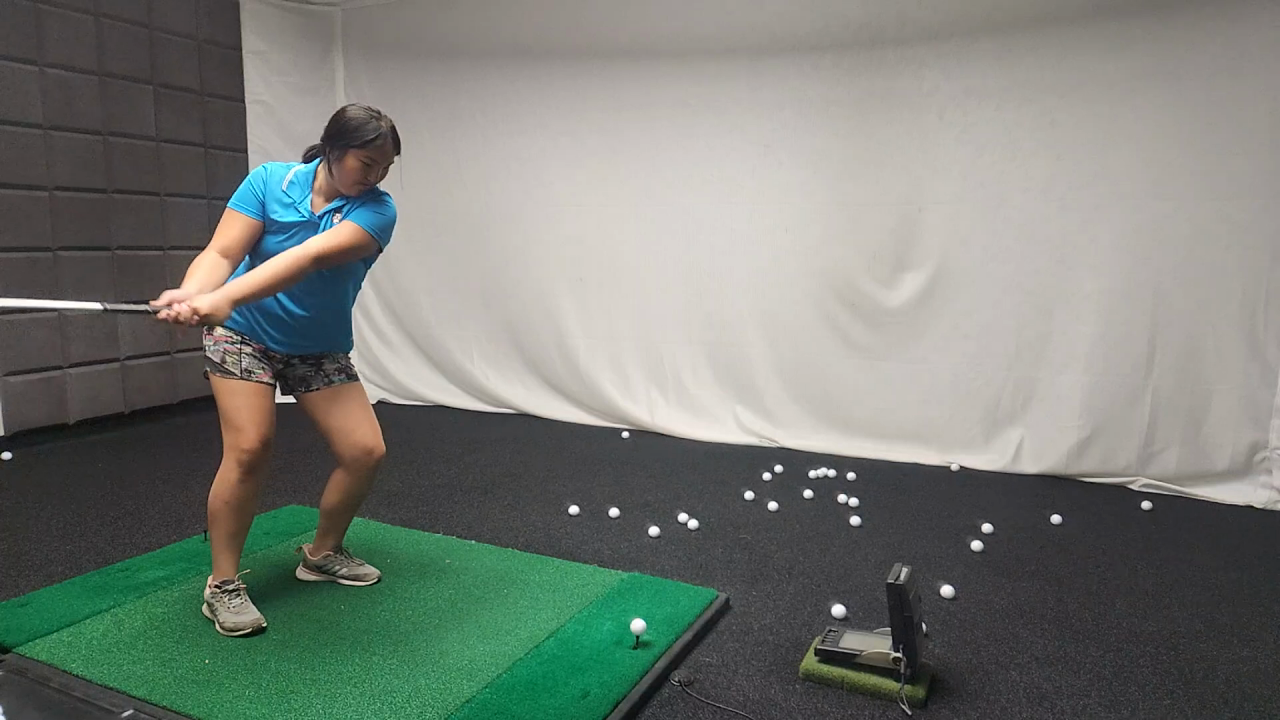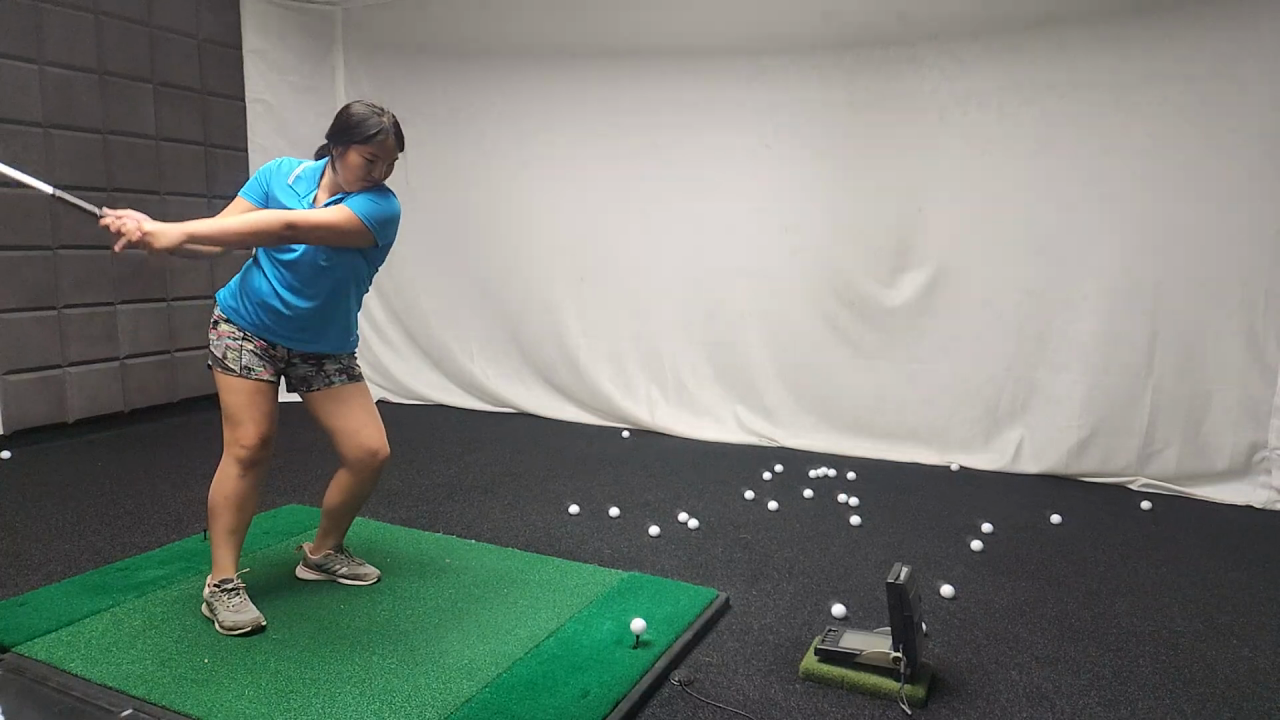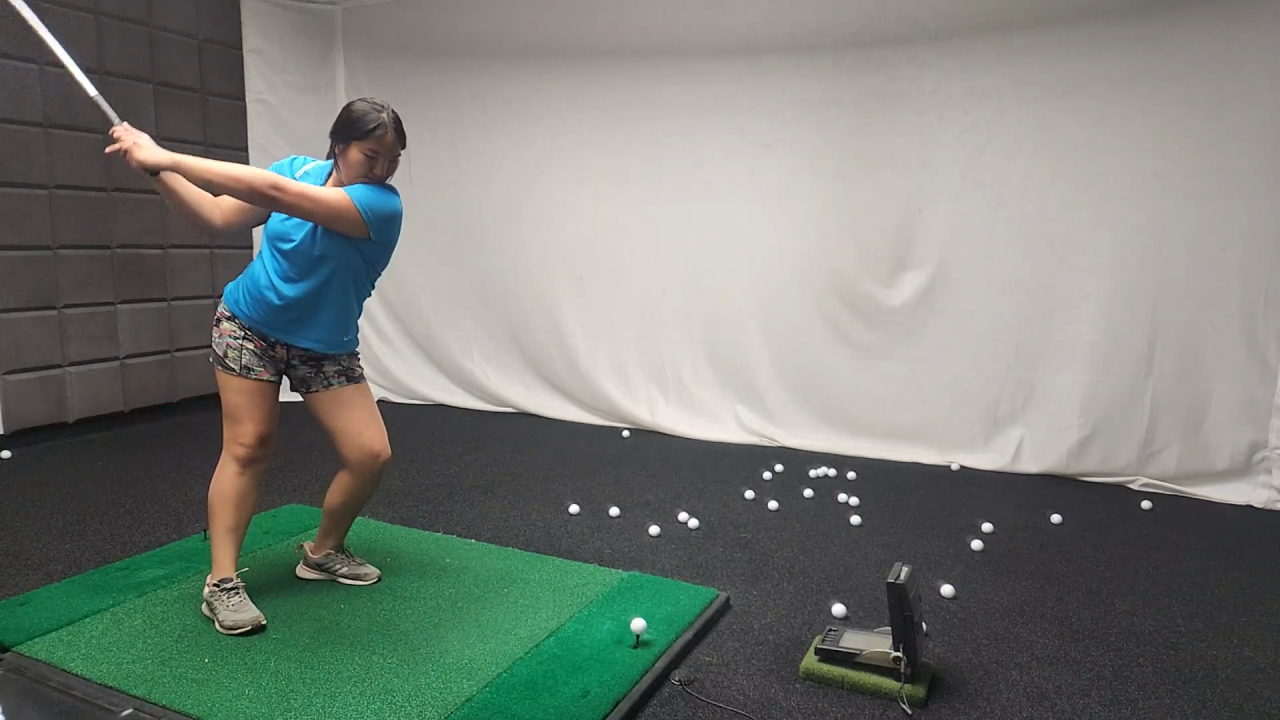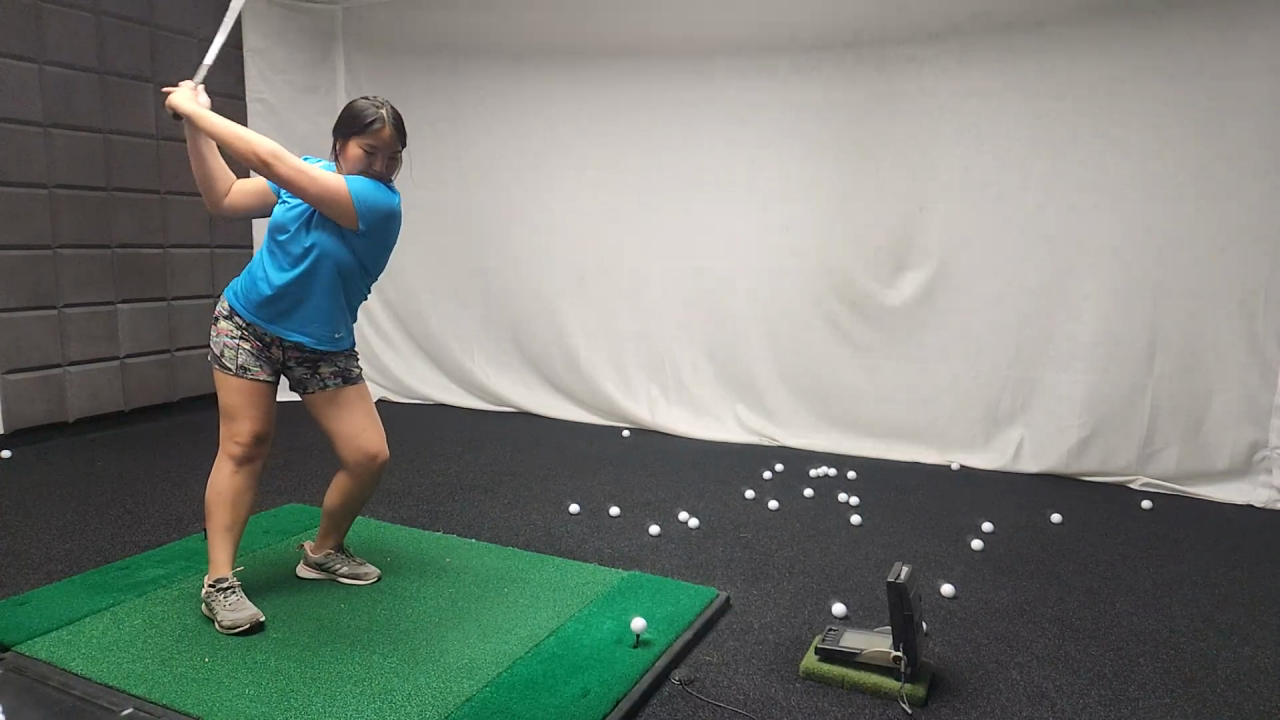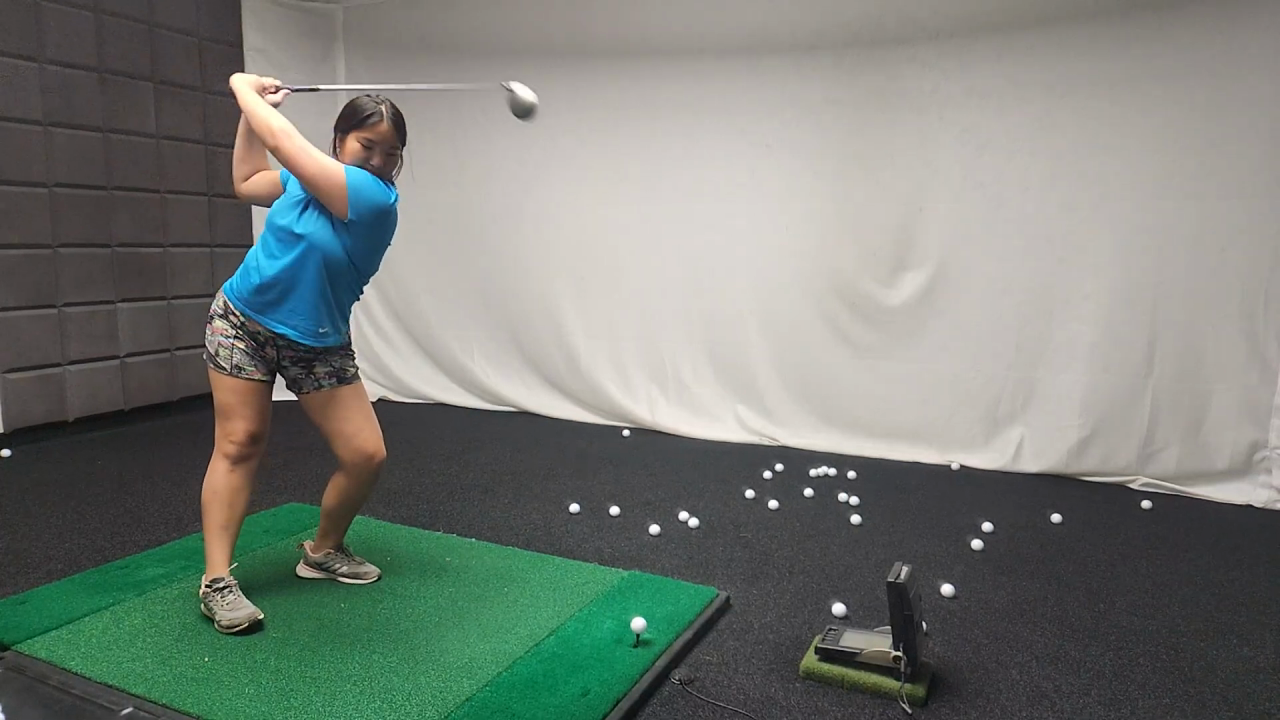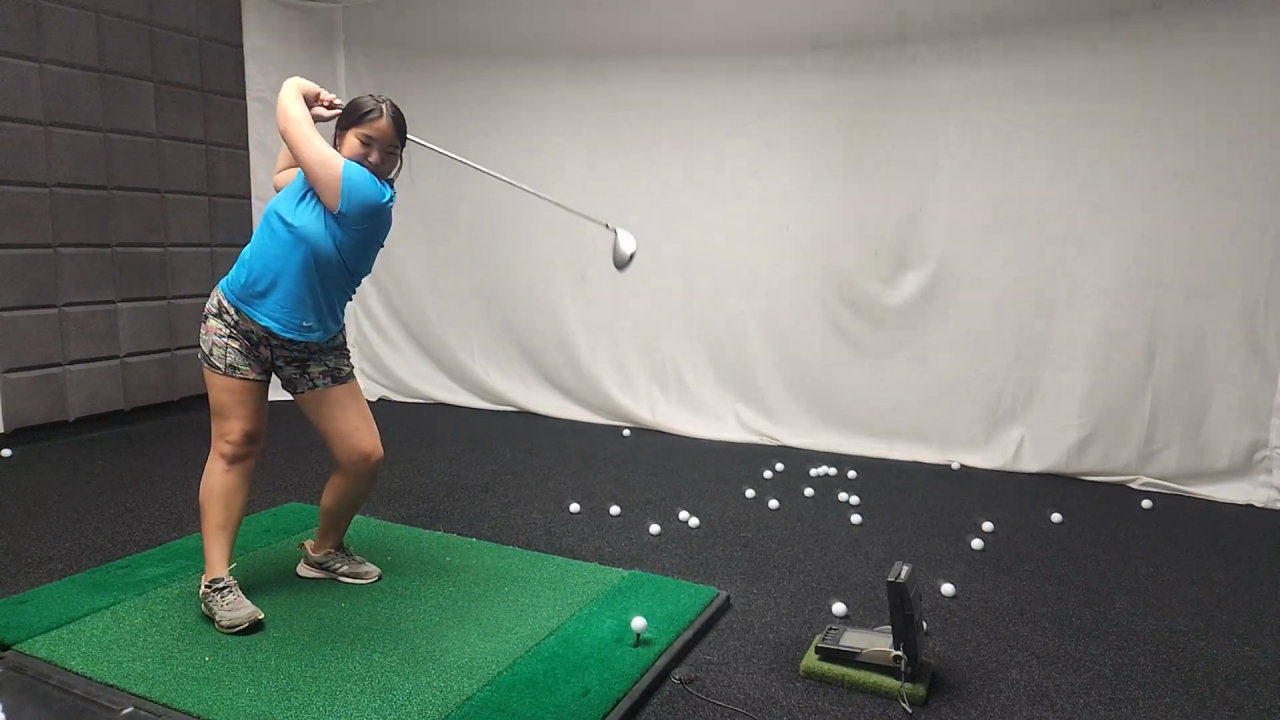
dt=0.7s
person 1, frame 1
left shoulder: (378, 211)
right shoulder: (269, 180)
left elbow: (310, 258)
right elbow: (222, 252)
left wrist: (223, 298)
right wrist: (190, 292)
left hip: (321, 349)
right hip: (244, 333)
left knee: (365, 451)
right knee: (248, 449)
left ankle: (322, 553)
right ankle: (222, 584)
person 1, frame 2
left shoulder: (381, 207)
right shoulder: (281, 173)
left elbow: (286, 228)
right elbow: (218, 233)
left wrist: (177, 232)
right wrist: (156, 231)
left hip: (325, 347)
right hip: (246, 327)
left knee: (370, 452)
right knee: (249, 447)
left ankle: (322, 552)
right ankle: (222, 582)
person 1, frame 3
left shoulder: (383, 206)
right shoulder: (298, 168)
left elbow: (272, 191)
right elbow: (217, 216)
left wrist: (166, 157)
right wrist: (157, 169)
left hip: (326, 346)
right hip: (248, 325)
left knee: (371, 454)
right knee: (248, 446)
left ankle: (323, 552)
right ankle: (221, 582)
person 1, frame 4
left shoulder: (382, 203)
right shoulder: (308, 173)
left elbow: (272, 159)
right elbow: (224, 198)
left wrist: (194, 109)
right wrist: (194, 125)
left hip: (324, 346)
right hip: (247, 323)
left knee: (369, 455)
right knee: (244, 445)
left ankle: (322, 551)
right ankle: (219, 581)
person 1, frame 5
left shoulder: (377, 200)
right shoulder: (309, 174)
left elbow: (279, 135)
right elbow: (247, 183)
left wrist: (243, 88)
right wrist: (250, 108)
left hip: (319, 344)
right hip: (243, 321)
left knee: (367, 456)
right knee: (239, 444)
left ankle: (323, 551)
right ankle: (216, 581)
person 1, frame 6
left shoulder: (370, 197)
right shoulder: (319, 175)
left elbow: (291, 118)
right elbow: (282, 175)
left wrist: (295, 92)
right wrist: (314, 108)
left hip: (313, 342)
right hip: (237, 318)
left knee: (364, 455)
right knee: (236, 443)
left ankle: (323, 551)
right ankle: (216, 580)
